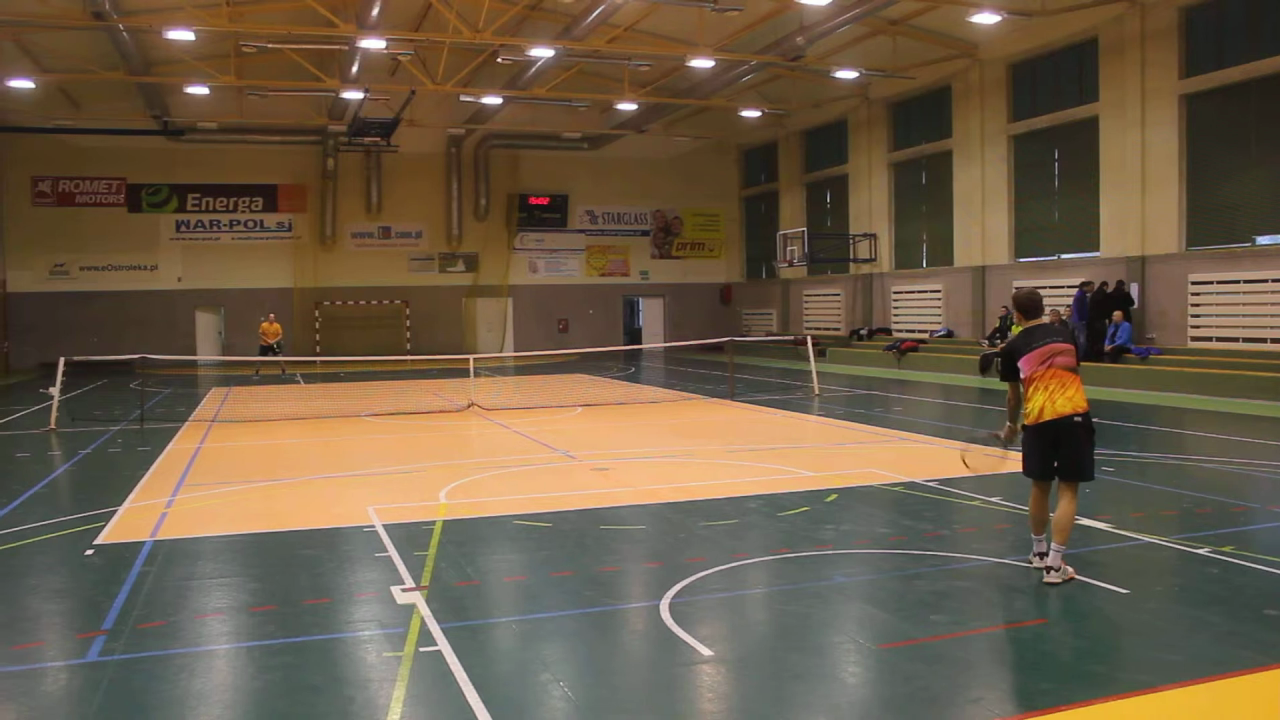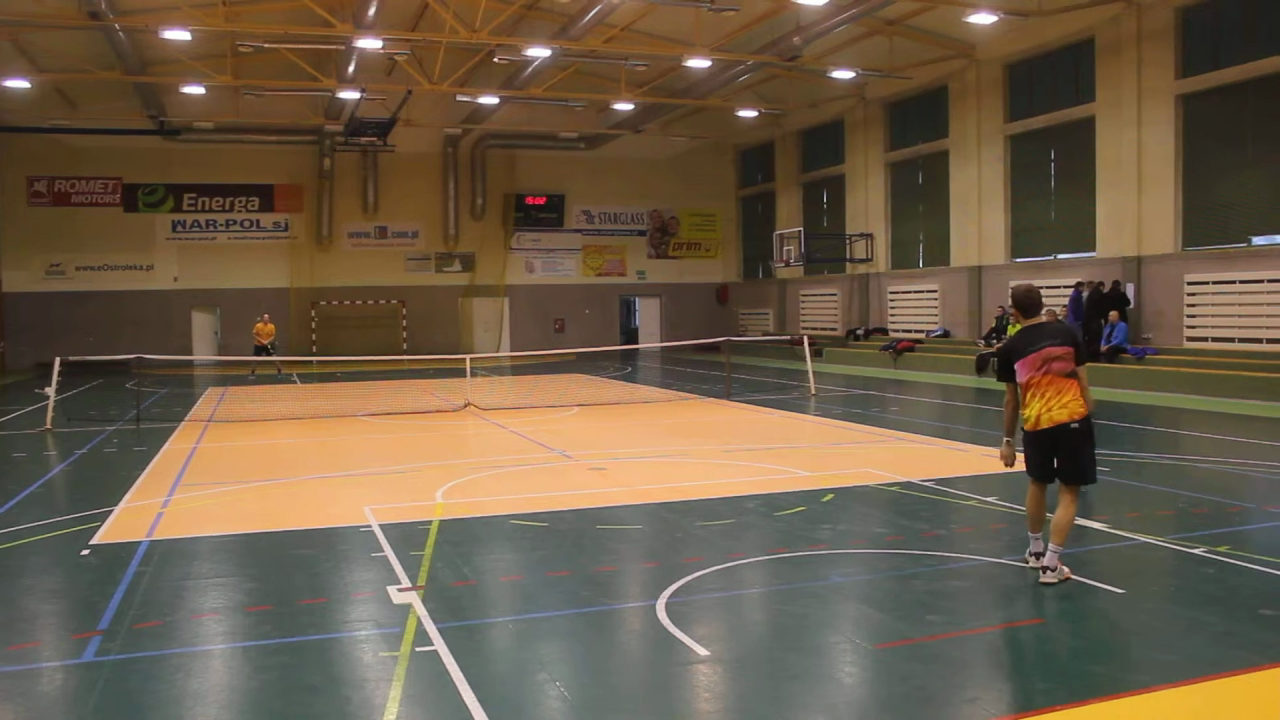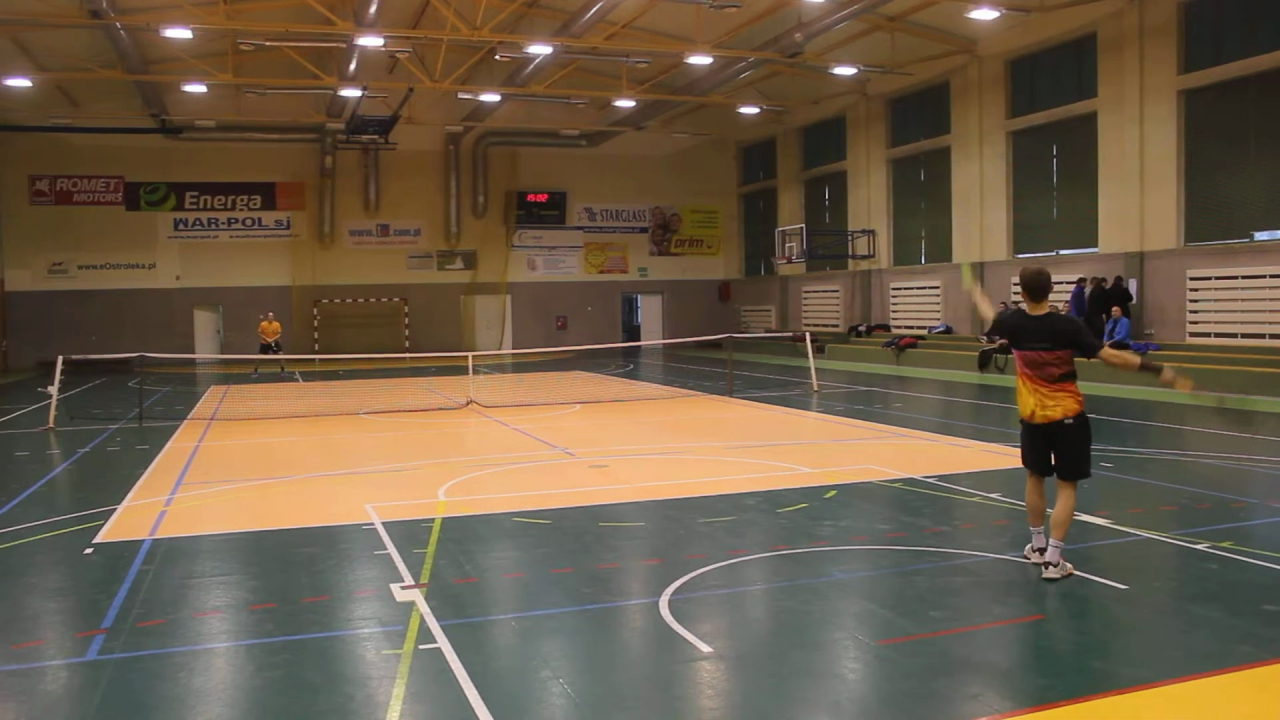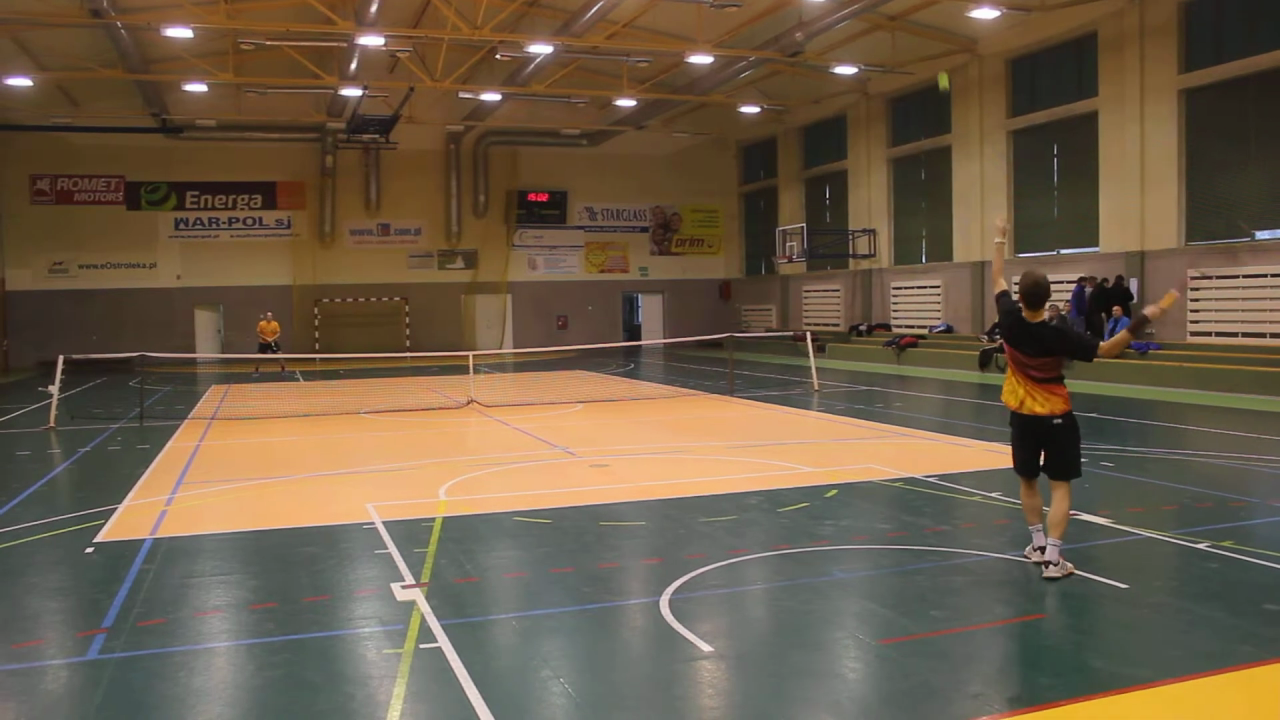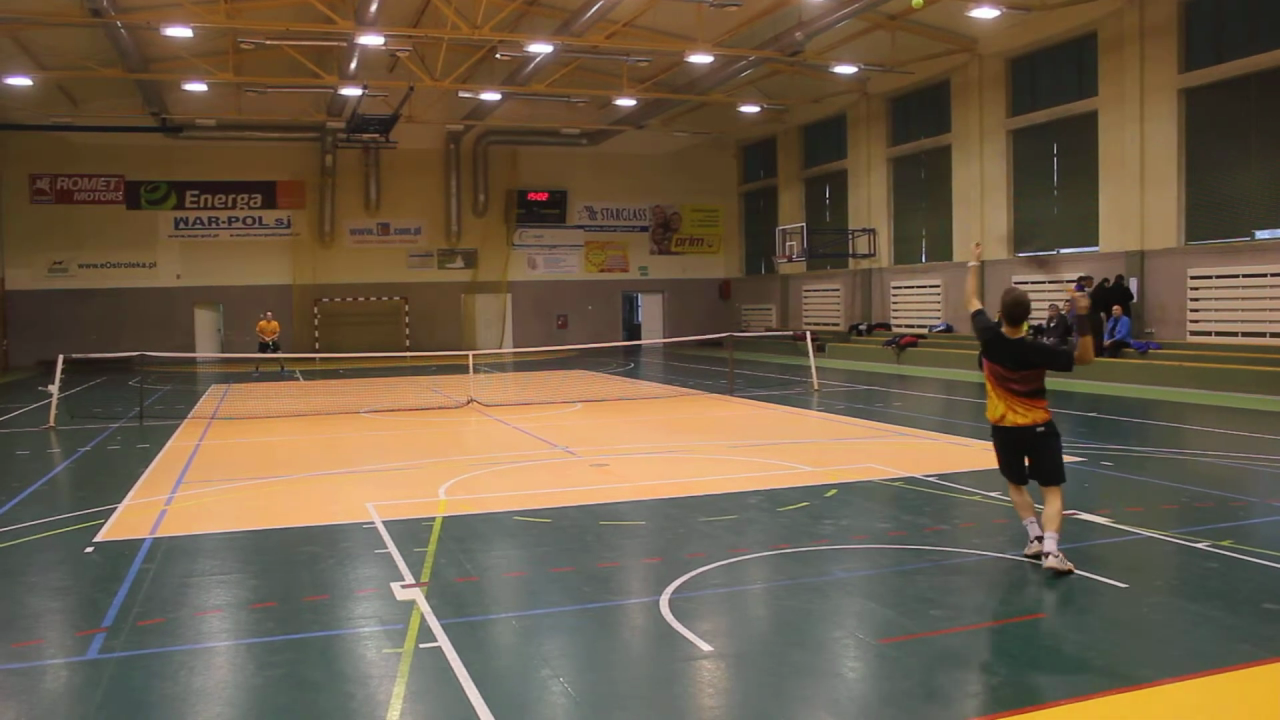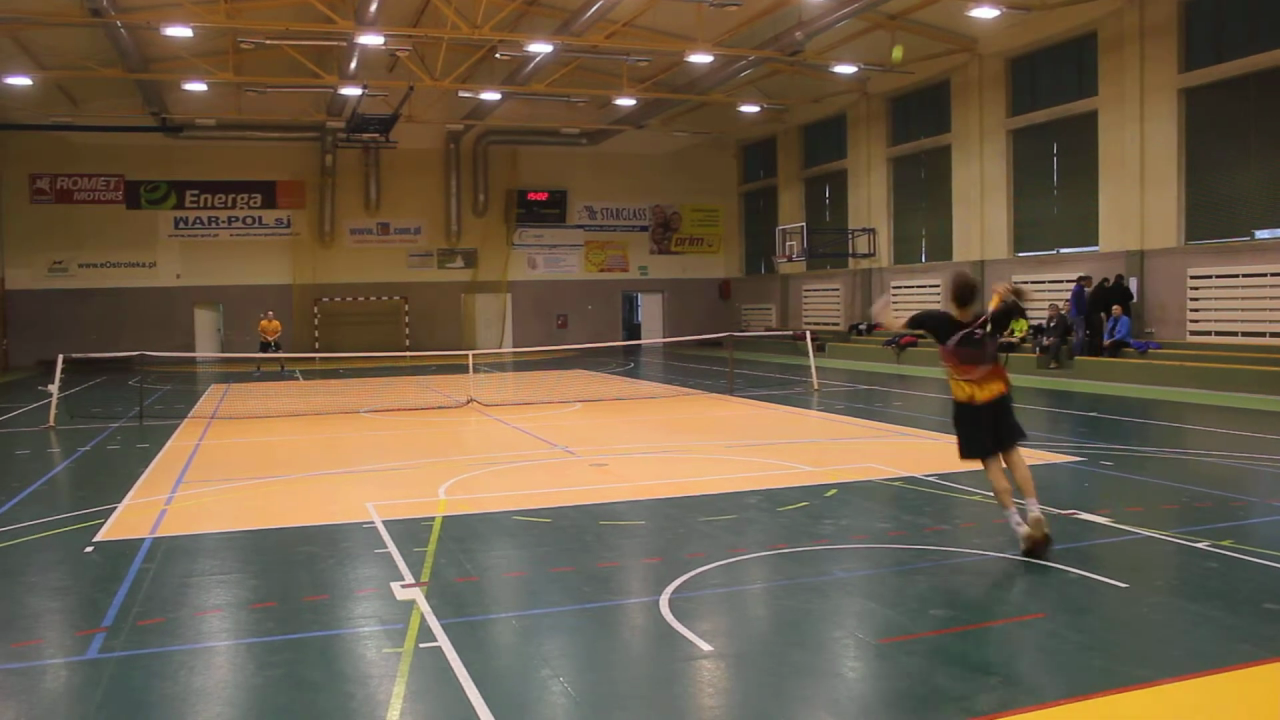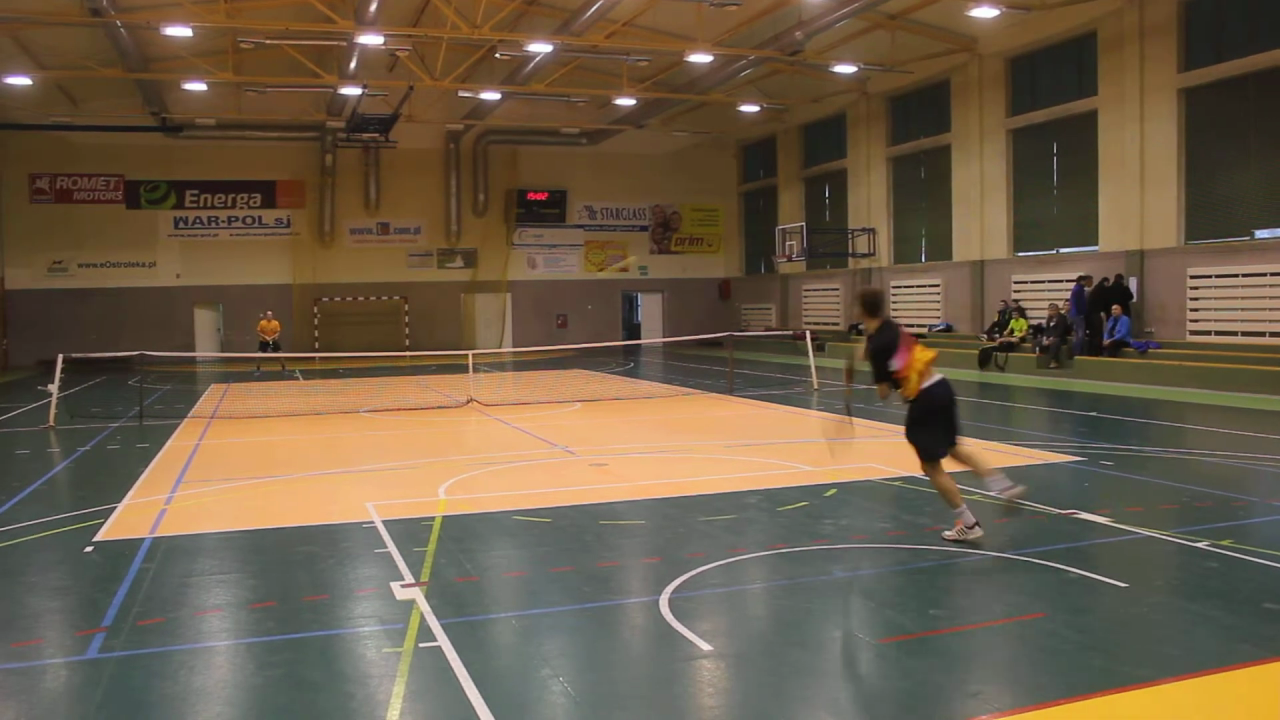
dt=0.3s
person 1, frame 1
left shoulder: (1013, 347)
right shoulder: (1065, 335)
left elbow: (1014, 395)
left wrist: (1011, 425)
left hip: (1039, 420)
right hip: (1074, 415)
left knee: (1040, 487)
right knee: (1068, 490)
left ankle: (1039, 552)
right ankle: (1054, 564)
person 1, frame 2
left shoulder: (1010, 348)
right shoulder: (1066, 333)
left elbow: (1011, 398)
right elbow: (1080, 380)
left wrist: (1007, 440)
right wrist: (1088, 413)
left hip: (1034, 424)
right hip: (1073, 419)
left knee: (1038, 484)
right knee: (1069, 491)
left ankle: (1036, 550)
right ankle: (1050, 564)
person 1, frame 3
left shoulder: (1013, 323)
right shoulder: (1067, 326)
left elbow: (990, 318)
right elbow: (1109, 356)
left wrist: (976, 294)
right wrist: (1156, 368)
left hip: (1032, 418)
right hip: (1068, 414)
left knee: (1035, 478)
right knee: (1066, 485)
left ankle: (1037, 546)
right ankle: (1053, 559)
person 1, frame 4
left shoulder: (1010, 322)
right shoulder: (1061, 336)
left elbow: (997, 280)
right elbow: (1108, 350)
left wrist: (1000, 240)
right wrist: (1141, 320)
left hip: (1023, 417)
right hip: (1057, 417)
left knee: (1028, 482)
right knee: (1060, 487)
left ankle: (1039, 544)
right ankle: (1052, 557)
person 1, frame 5
left shoulder: (989, 338)
right shoulder: (1037, 351)
left elbow: (972, 300)
right elbow: (1084, 357)
left wrist: (974, 263)
right wrist: (1082, 320)
left hip: (1003, 427)
right hip: (1038, 427)
left knee: (1016, 484)
right knee: (1052, 491)
left ankle: (1035, 538)
right ankle: (1052, 550)
person 1, frame 6
left shoulder: (938, 321)
right shoulder: (988, 324)
left elbow: (896, 326)
right elbow: (1017, 300)
left wrist: (882, 311)
right wrist: (1010, 294)
left hip: (969, 406)
right hip: (999, 398)
left knee: (992, 466)
right knee: (1014, 457)
left ankle: (1019, 525)
right ankle: (1035, 512)
person 1, frame 7
left shoulder: (877, 347)
right shoulder: (888, 327)
left elbow: (883, 393)
right wrist: (859, 357)
left hip: (924, 400)
right hip: (941, 388)
left knee: (932, 467)
right knee: (953, 450)
left ankle: (968, 524)
right ankle: (1003, 486)
